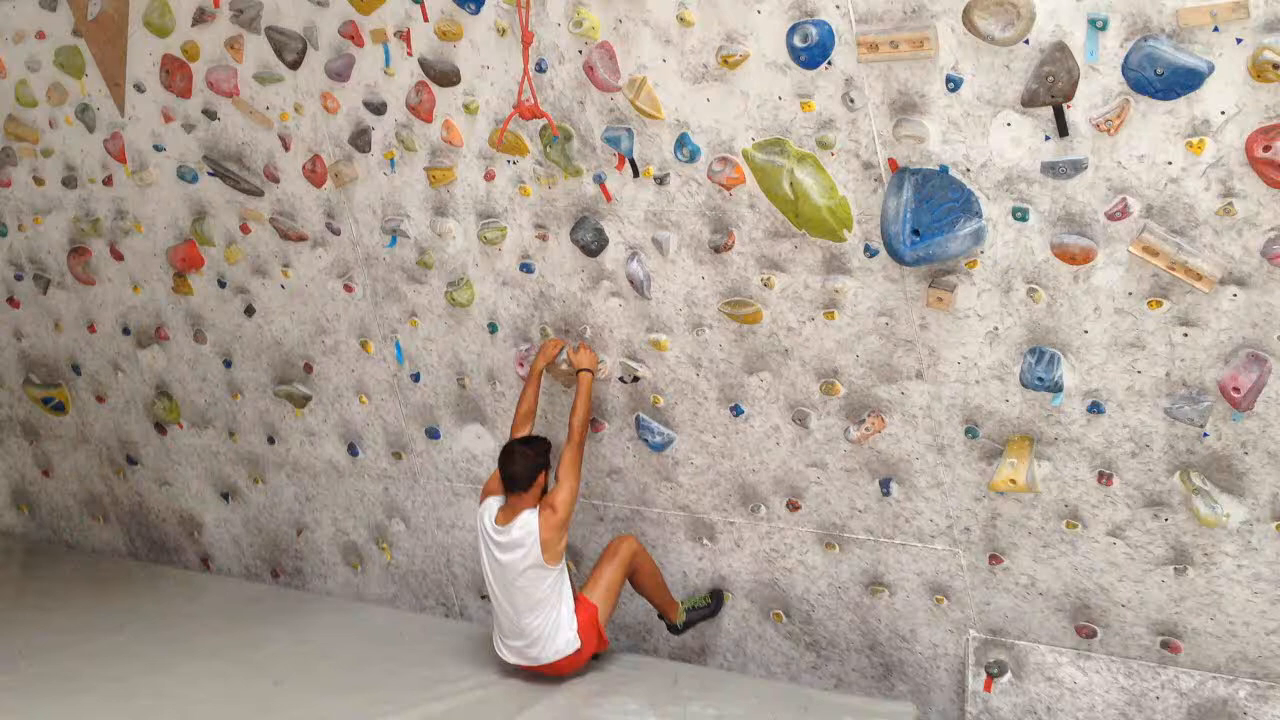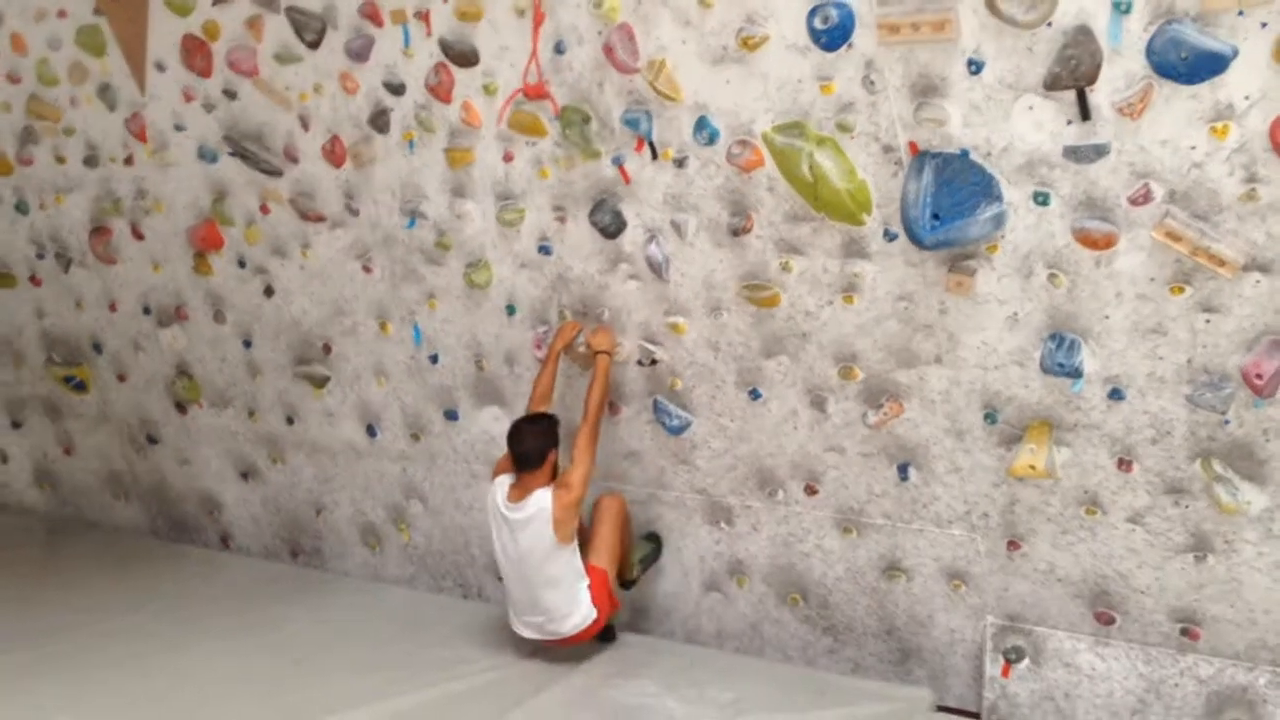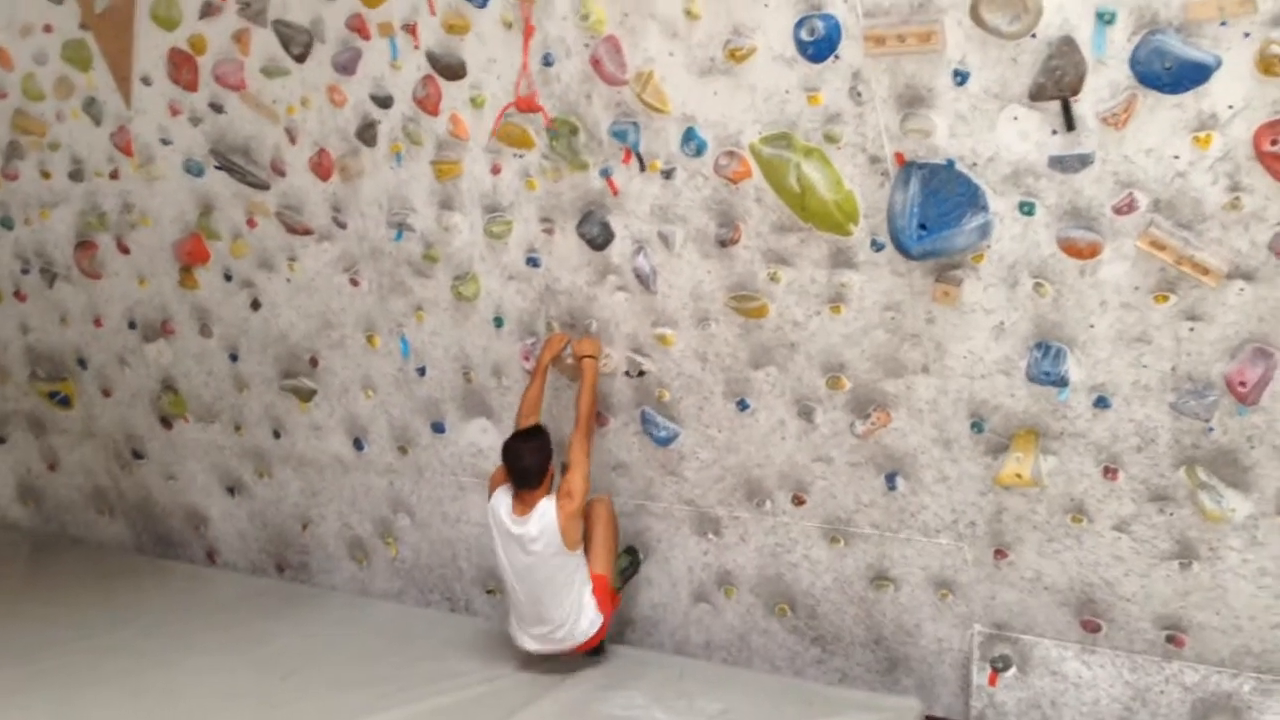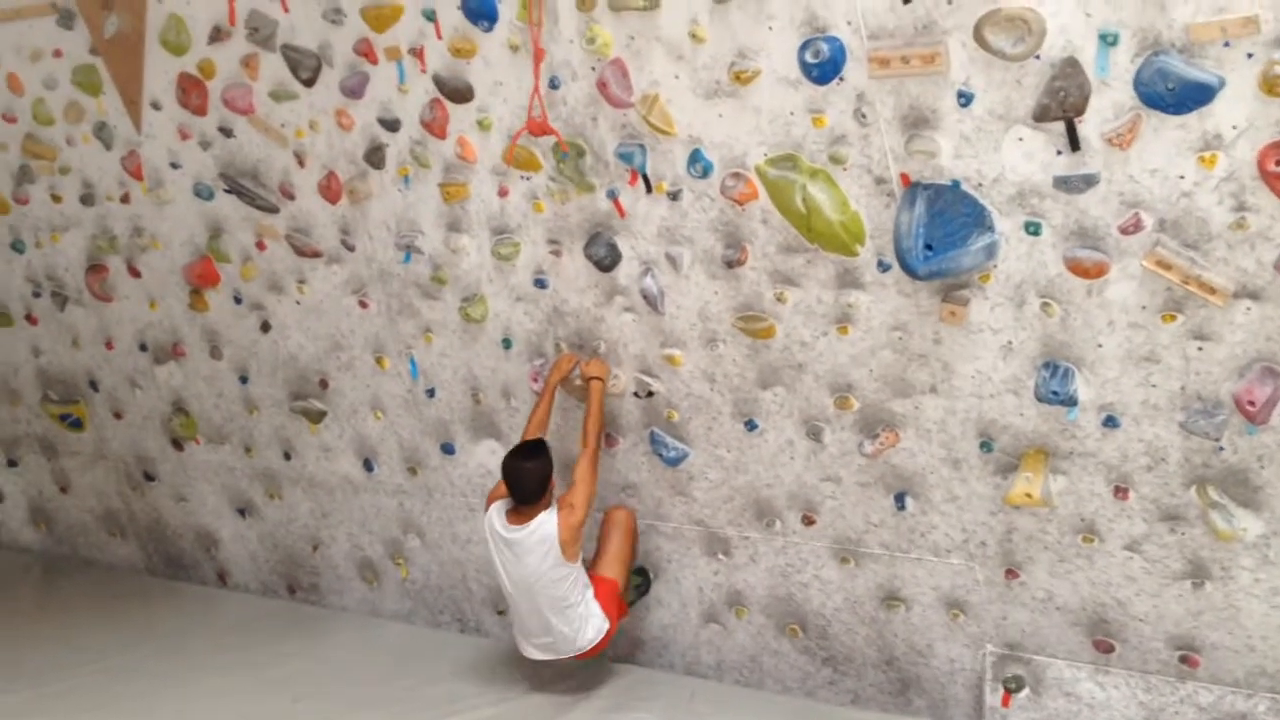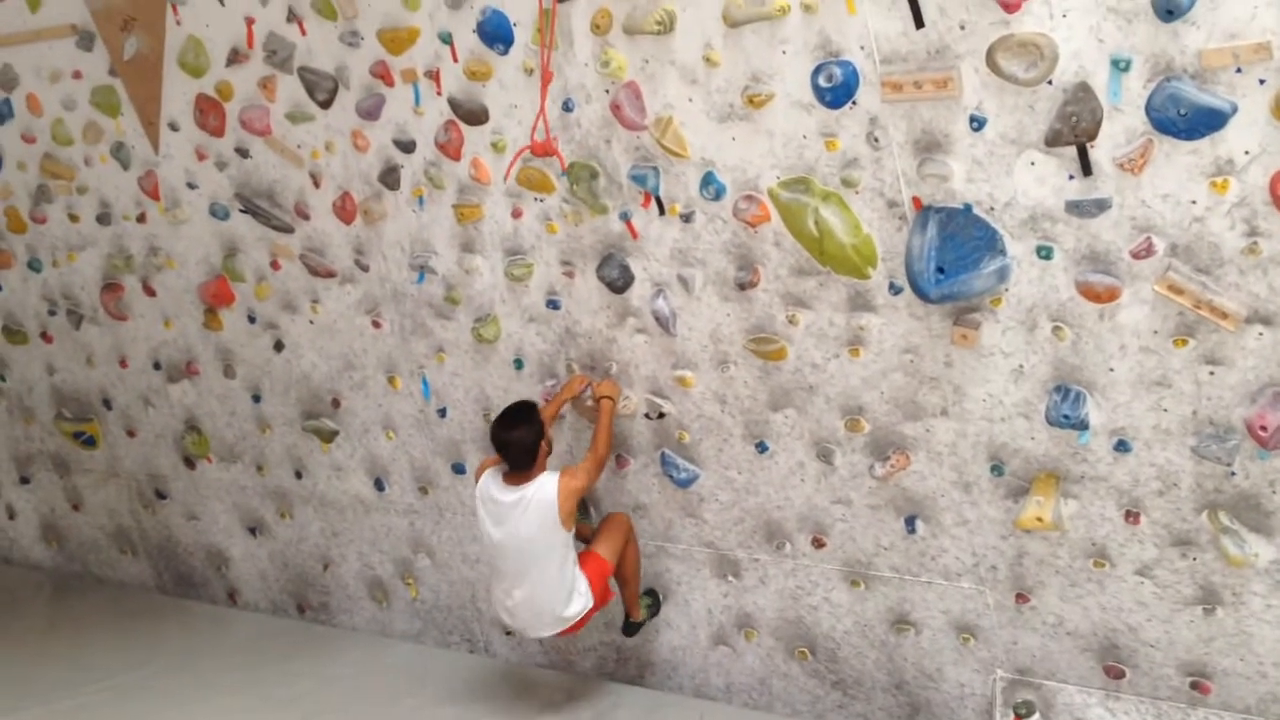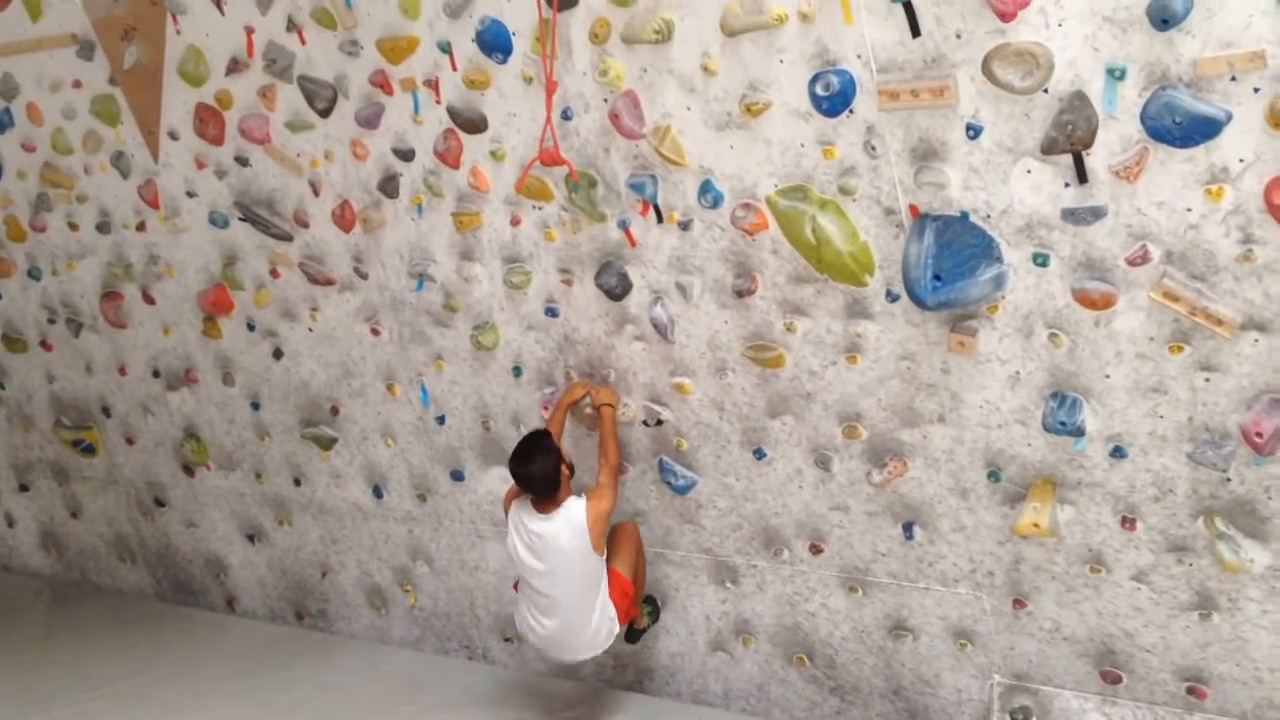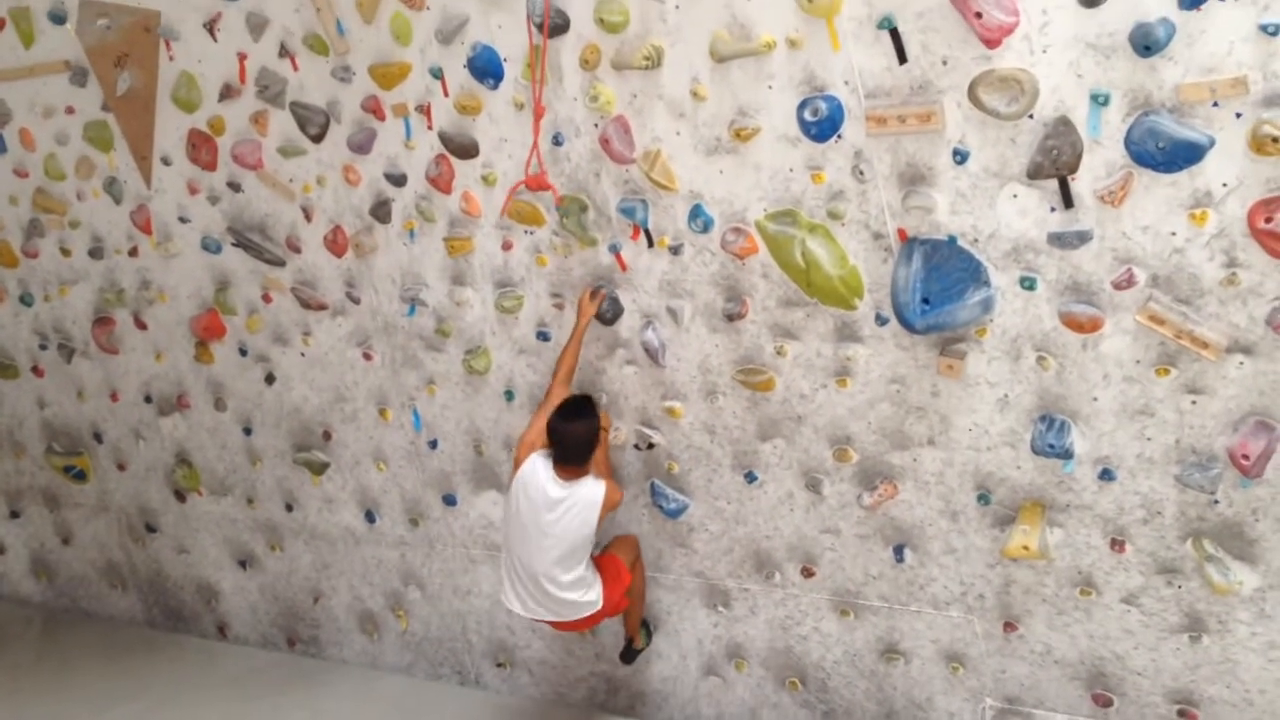
dt=0.5s
person 1, frame 1
left shoulder: (488, 507)
right shoulder: (548, 522)
left elbow: (519, 436)
right elbow: (575, 441)
left wrist: (538, 367)
right wrist: (585, 373)
left hip: (512, 653)
right hip: (561, 655)
right knee: (627, 547)
right ankle: (675, 615)
person 1, frame 2
left shoulder: (499, 484)
right shoulder: (561, 501)
left elbow: (535, 412)
right elbow: (590, 423)
left wrist: (556, 349)
right wrist: (603, 355)
left hip: (528, 626)
right hip: (577, 626)
right knee: (610, 503)
right ankle: (628, 570)
person 1, frame 3
left shoulder: (497, 499)
right shoulder: (565, 510)
left elbow: (524, 423)
right elbow: (583, 427)
left wrist: (544, 360)
right wrist: (588, 361)
left hip: (529, 640)
right hip: (583, 637)
right knee: (600, 506)
right ankle: (611, 577)
person 1, frame 4
left shoulder: (494, 510)
right shoulder: (565, 522)
left elbow: (529, 441)
right elbow: (590, 447)
left wrist: (553, 380)
right wrist: (596, 382)
left hip: (532, 648)
right hip: (586, 641)
right knee: (620, 516)
right ankle: (625, 595)
person 1, frame 5
left shoulder: (485, 477)
right shoulder: (563, 487)
left elbow: (519, 430)
right elbow: (599, 455)
left wrist: (565, 396)
right wrist: (607, 400)
left hip: (513, 616)
right hip: (566, 617)
right knee: (620, 523)
left ankle: (582, 532)
right ankle: (635, 615)
person 1, frame 6
left shoulder: (513, 506)
right shoulder: (592, 511)
left elbow: (535, 458)
right elbow: (610, 465)
left wrist: (564, 403)
right wrist: (606, 408)
left hip: (534, 634)
right hip: (591, 638)
right knee: (627, 530)
right ankle: (638, 620)
person 1, frame 7
left shoulder: (527, 460)
right shoulder: (607, 495)
left elbow: (559, 383)
left wrist: (582, 321)
right wrist: (600, 431)
left hip: (521, 599)
right hip: (578, 612)
right knee: (629, 546)
right ankle: (635, 639)
